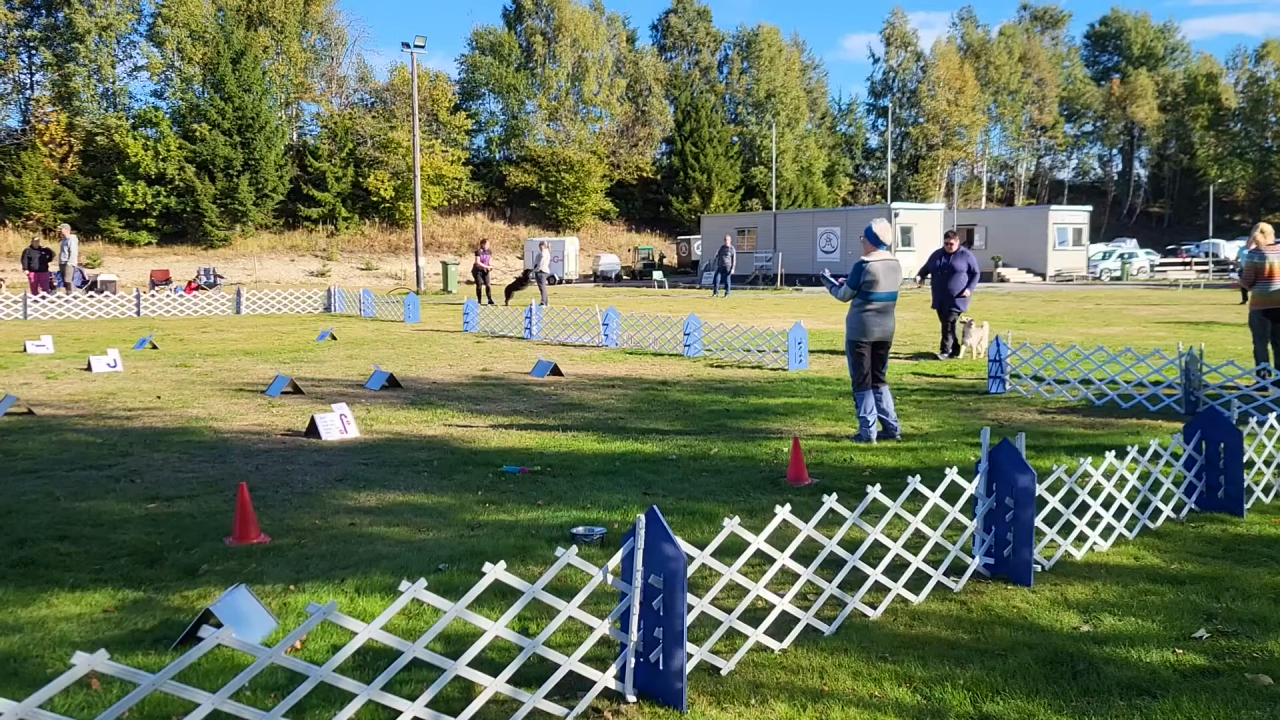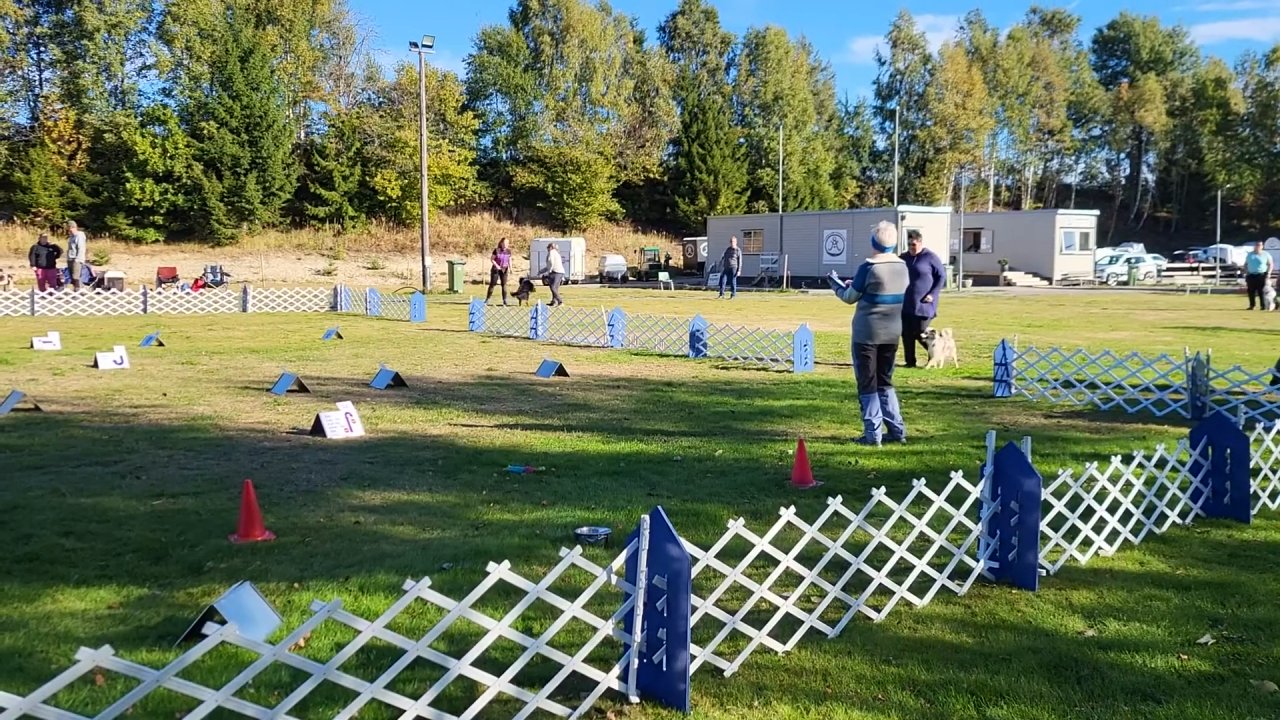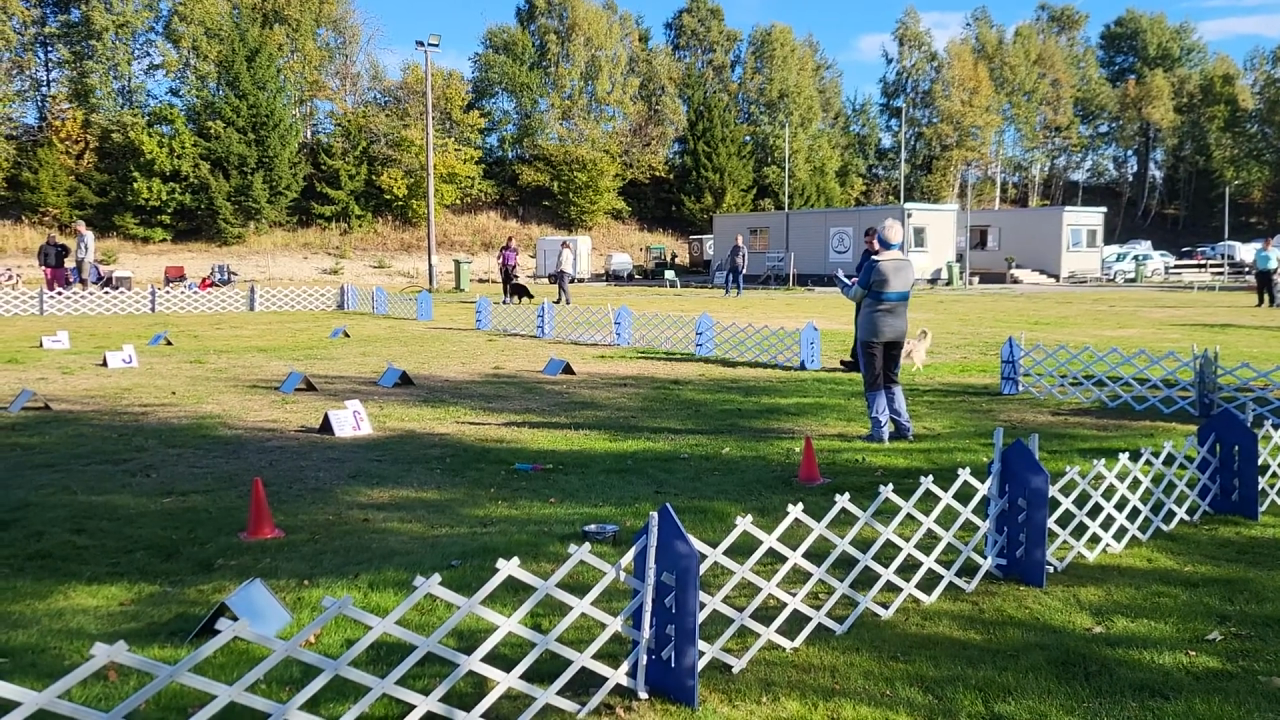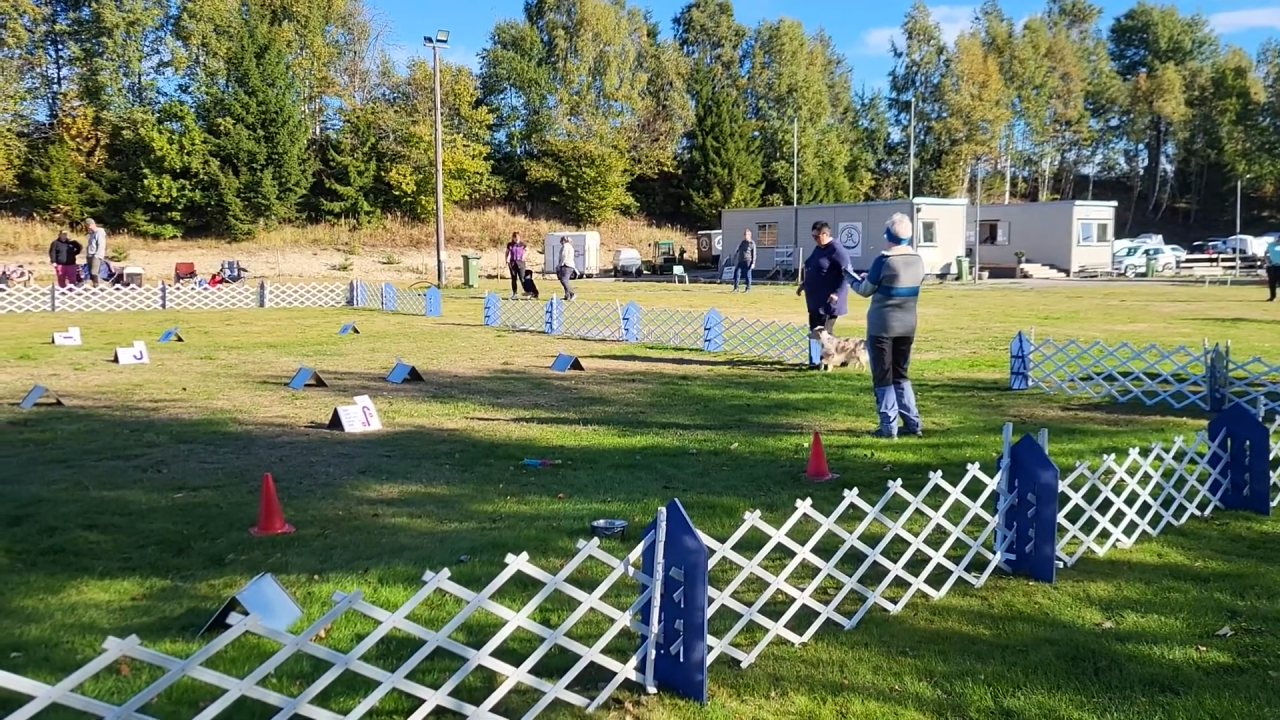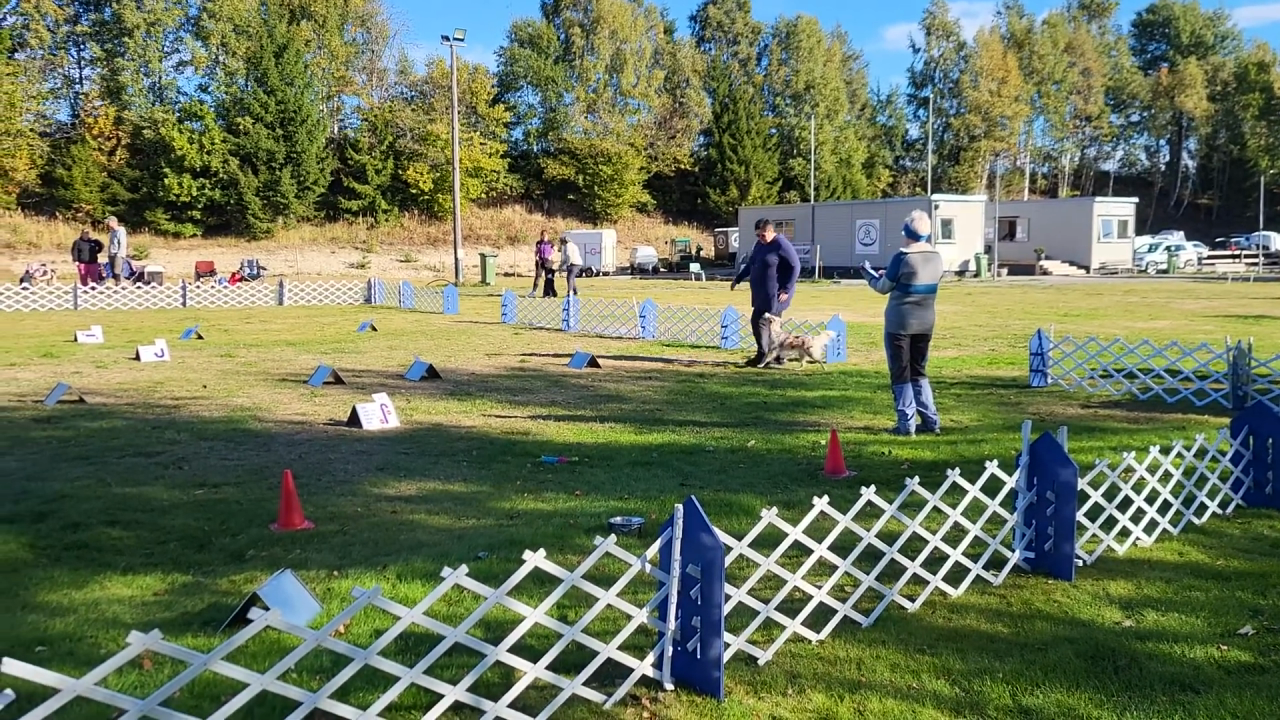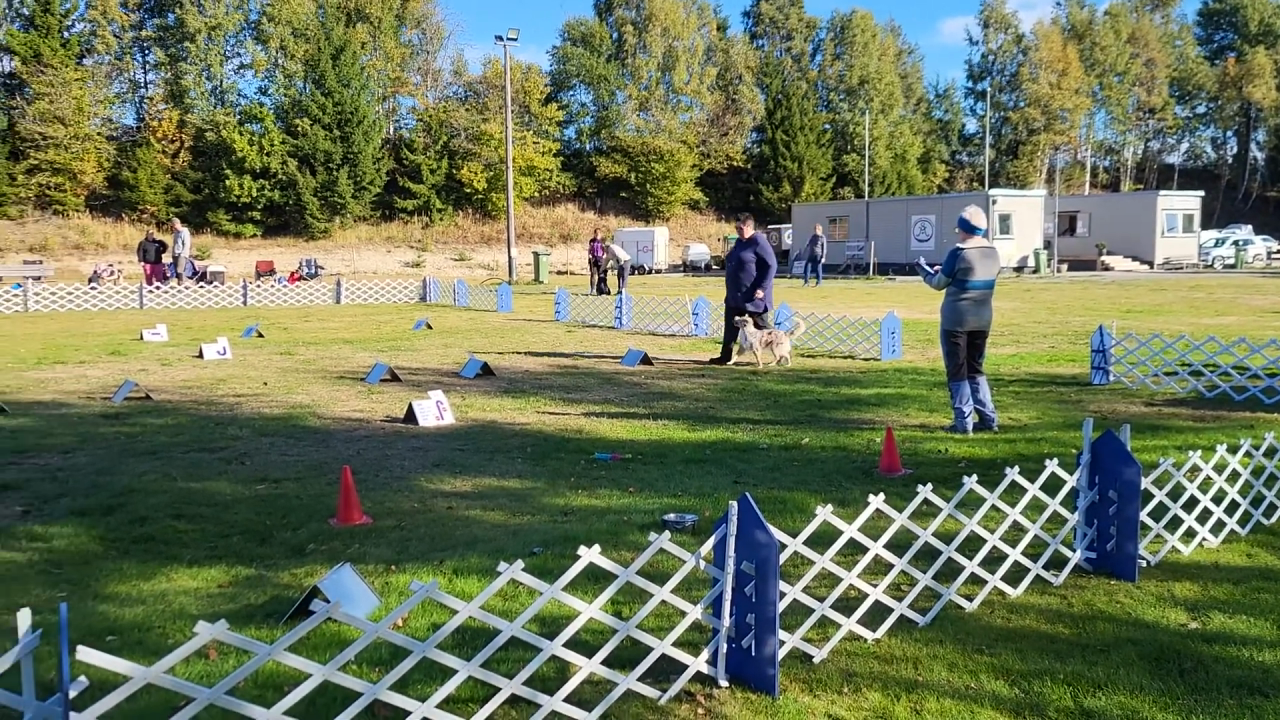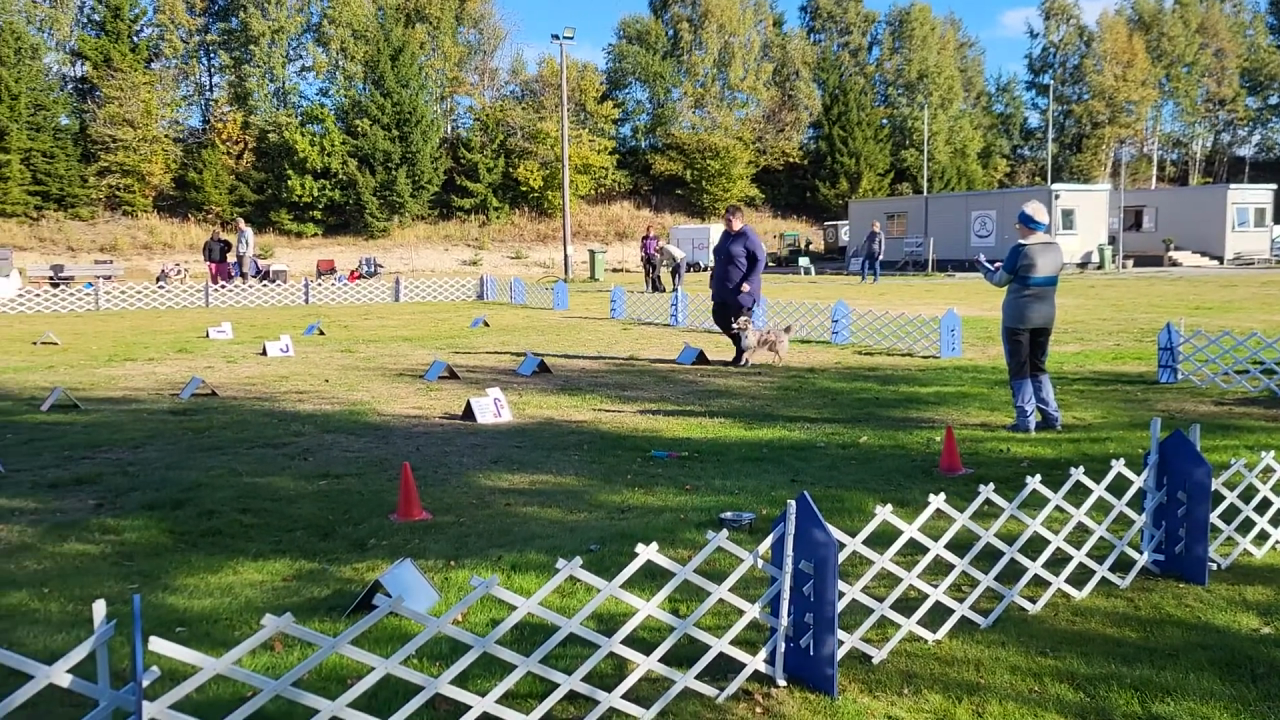
dt=0.7s
person 1, frame 1
left shoulder: (864, 266)
right shoulder: (895, 265)
left elbow: (845, 296)
left wrist: (830, 282)
right wrist: (847, 283)
left hip: (861, 330)
right hip: (885, 330)
left knee: (862, 381)
right knee: (879, 379)
left ankle: (868, 432)
right ankle: (891, 428)
person 1, frame 2
left shoulder: (869, 267)
right shoulder: (902, 268)
left elbow: (850, 297)
left wrist: (836, 283)
left hip: (867, 332)
right hip: (892, 332)
left knee: (868, 384)
right knee: (884, 382)
left ankle: (872, 434)
right ankle: (896, 430)
person 1, frame 3
left shoulder: (874, 265)
right shoulder: (907, 266)
left elbow: (856, 296)
left wrist: (843, 282)
left hip: (872, 330)
right hip: (898, 330)
left knee: (874, 382)
right knee: (891, 379)
left ankle: (880, 432)
right ankle: (904, 428)
person 1, frame 4
left shoulder: (884, 261)
right shoulder: (918, 261)
left elbow: (865, 290)
left wrist: (853, 279)
left hip: (882, 325)
right hip: (907, 326)
left knee: (883, 377)
right knee: (900, 374)
left ankle: (889, 427)
right ankle: (913, 423)
person 1, frame 5
left shoulder: (902, 258)
right shoulder: (936, 258)
left elbow: (883, 288)
left wrist: (869, 274)
right wrist: (887, 275)
left hip: (899, 323)
right hip: (925, 323)
left knee: (901, 374)
right knee: (919, 372)
left ankle: (906, 424)
right ankle: (931, 421)
person 1, frame 6
left shoulder: (959, 253)
right shoulder: (993, 254)
left elbow: (939, 284)
left wrist: (924, 270)
right wrist: (944, 271)
left hip: (956, 319)
right hip: (982, 320)
left knee: (957, 372)
right knee: (975, 370)
left ankle: (963, 423)
right ankle: (988, 419)
person 1, frame 7
left shoulder: (1020, 250)
right shoulder: (1056, 250)
left elbow: (1000, 281)
left wrist: (984, 266)
right wrist: (1005, 268)
left hip: (1018, 317)
right hip: (1045, 317)
left knee: (1019, 370)
right knee: (1038, 368)
left ankle: (1026, 421)
right ankle: (1052, 418)
